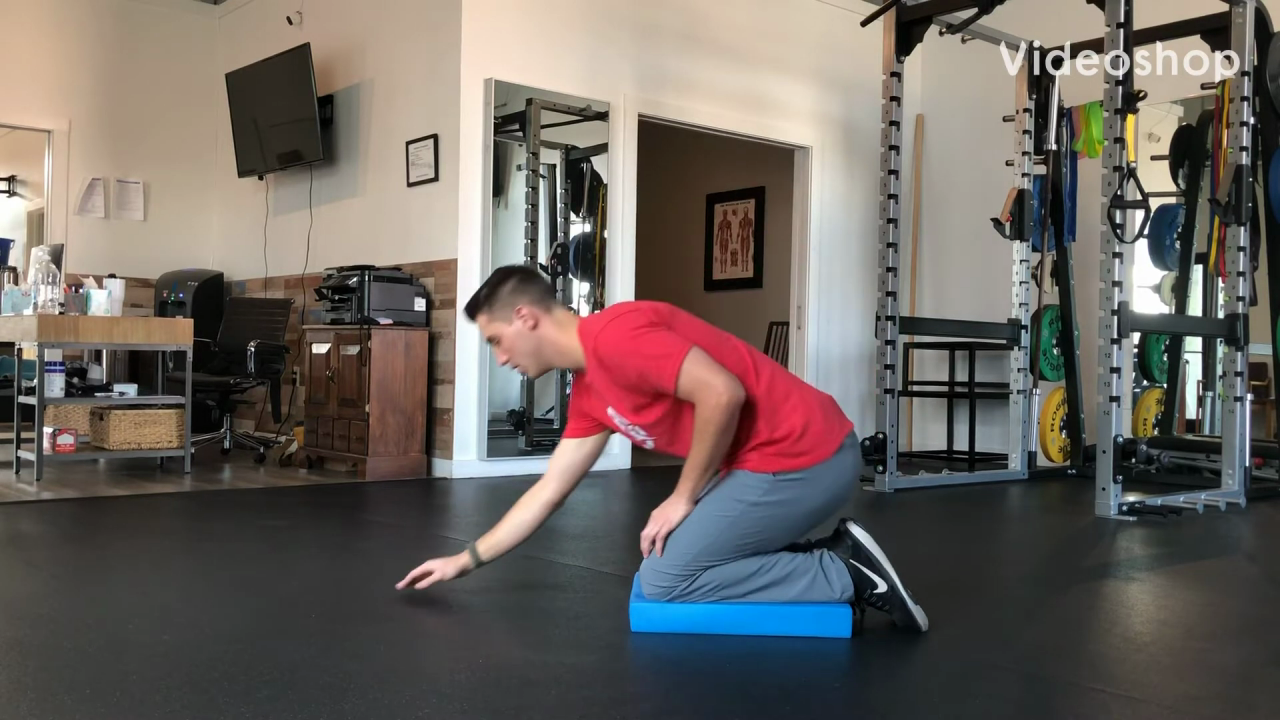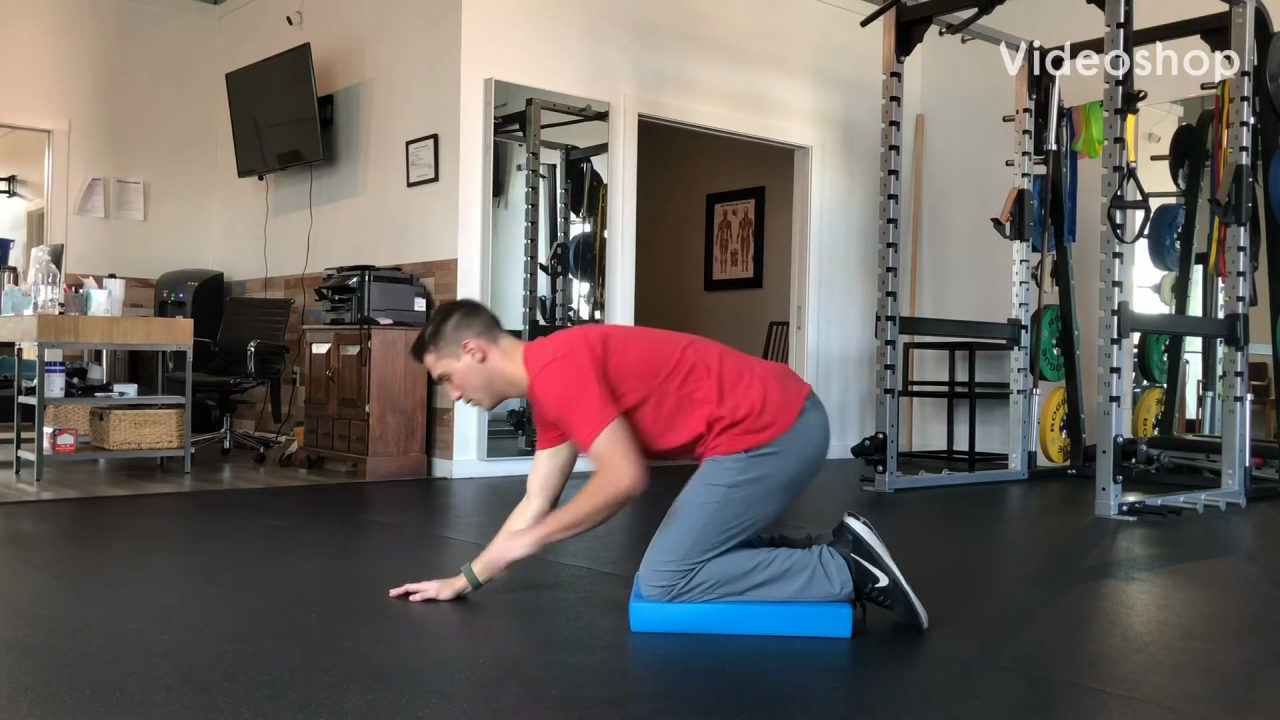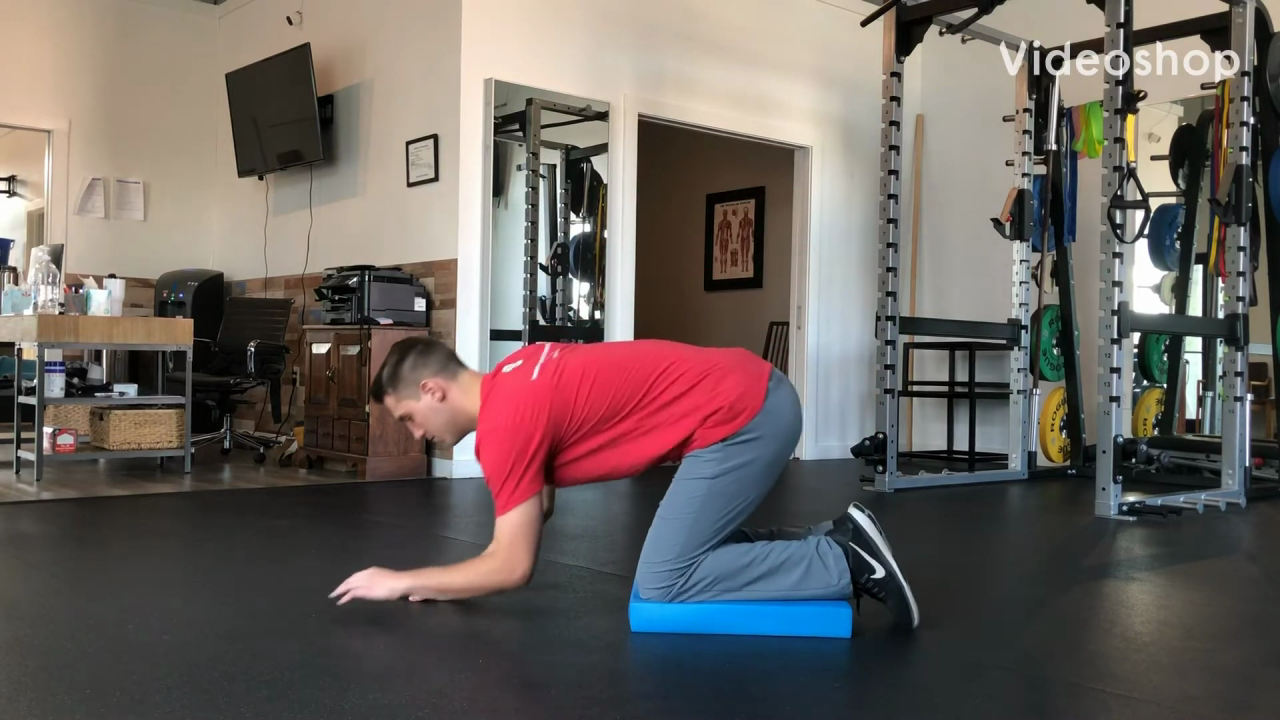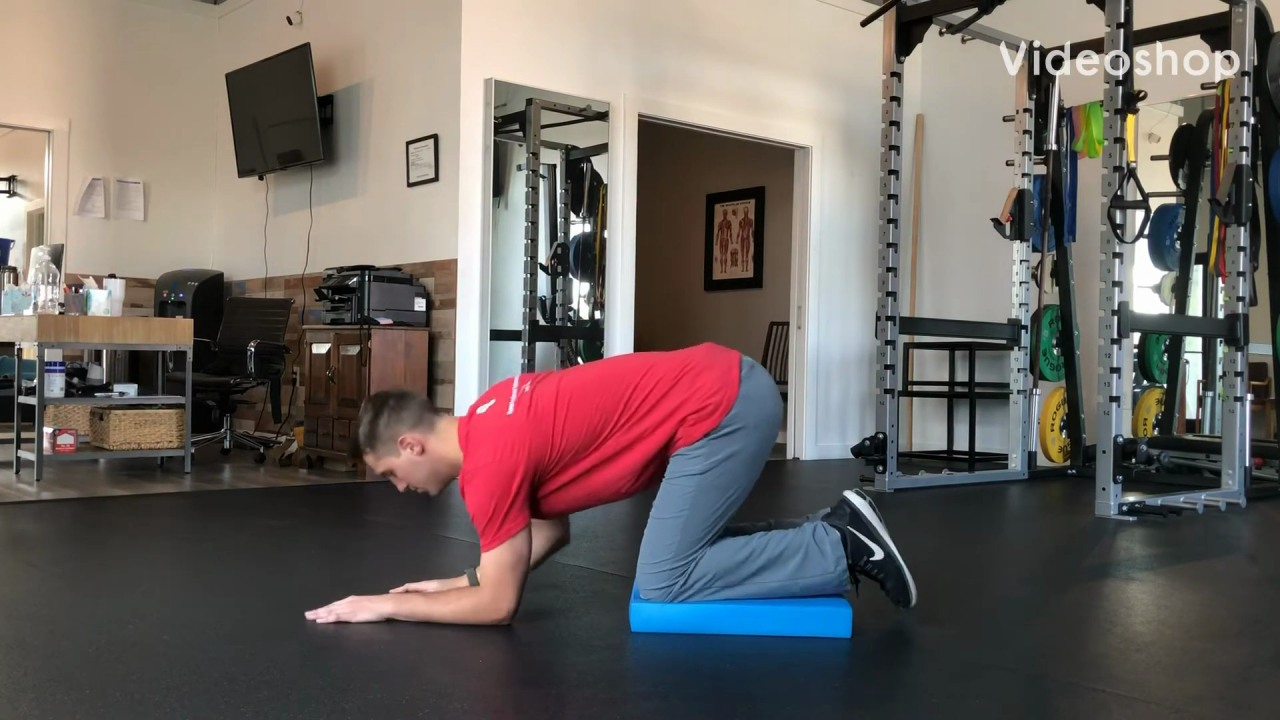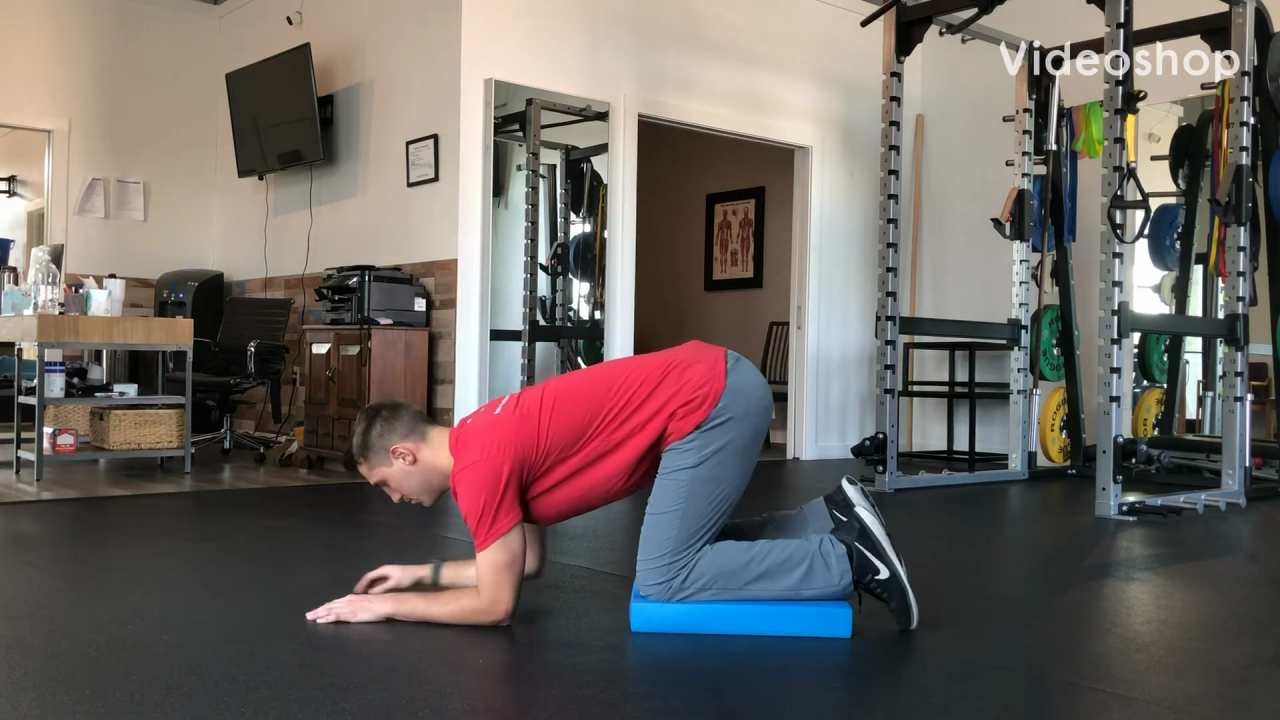
dt=0.3s
person 1, frame 1
left shoulder: (613, 335)
right shoulder: (590, 388)
left elbow: (725, 395)
right elbow: (550, 489)
left wrist: (683, 499)
right wrist: (466, 560)
left hip: (803, 456)
right hip: (803, 453)
left knee: (665, 581)
right knee: (673, 555)
left ankle: (844, 575)
right ankle: (832, 557)
person 1, frame 2
left shoulder: (555, 366)
right shoulder: (547, 391)
left elbow: (623, 479)
right elbow: (535, 504)
left wrist: (533, 541)
right wrist: (463, 580)
left hip: (771, 432)
right hip: (785, 424)
left knee: (663, 584)
right knee: (692, 554)
left ankle: (844, 571)
right ankle: (835, 553)
person 1, frame 3
left shoulder: (506, 422)
right shoulder: (514, 377)
left elbow: (513, 565)
right elbow: (531, 503)
left wrist: (405, 581)
right wrist: (449, 580)
left hip: (742, 417)
right hip: (756, 393)
left knee: (663, 584)
right knee: (687, 552)
left ankle: (846, 563)
right ankle: (834, 538)
person 1, frame 4
left shoulder: (488, 462)
right shoulder: (490, 416)
left elbow: (499, 604)
right elbow: (552, 530)
left wrist: (387, 605)
right wrist: (463, 582)
left hip: (724, 409)
right hip: (733, 384)
left knee: (664, 585)
right knee: (684, 550)
left ankle: (842, 549)
right ankle: (833, 529)
person 1, frame 5
left shoulder: (479, 465)
right shoulder: (487, 439)
left elbow: (495, 604)
right elbow: (525, 559)
left wrist: (387, 606)
right wrist: (426, 574)
left hip: (712, 401)
right hip: (721, 384)
left knee: (665, 579)
right knee: (684, 551)
left ankle: (847, 559)
right ankle: (833, 519)
